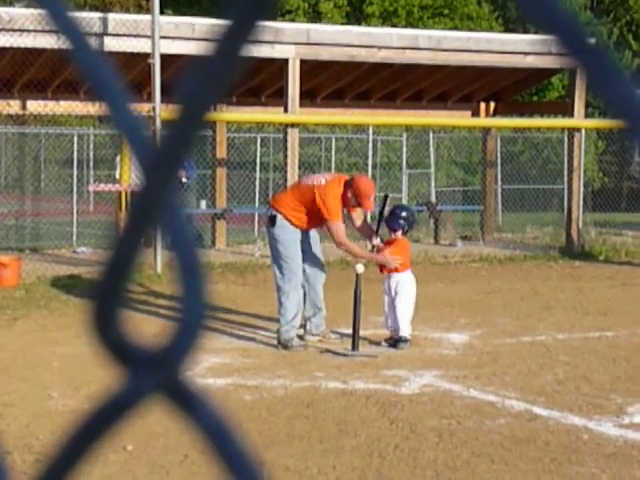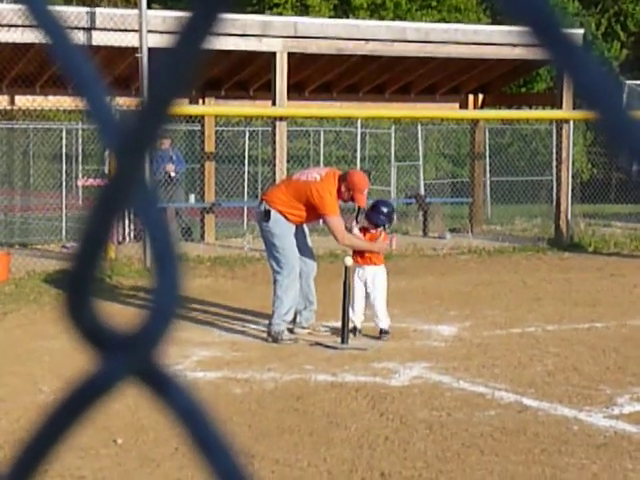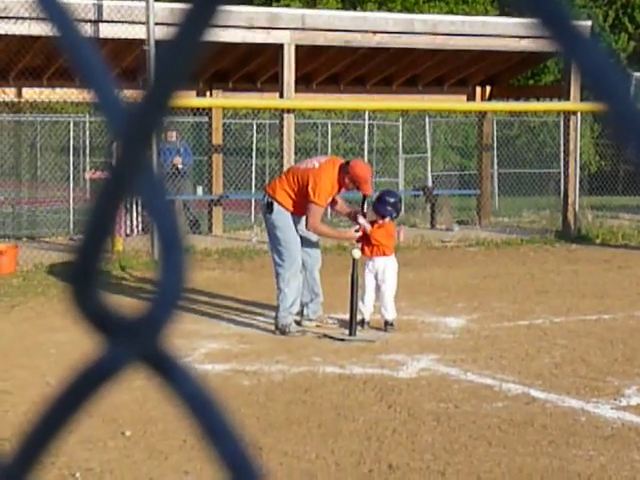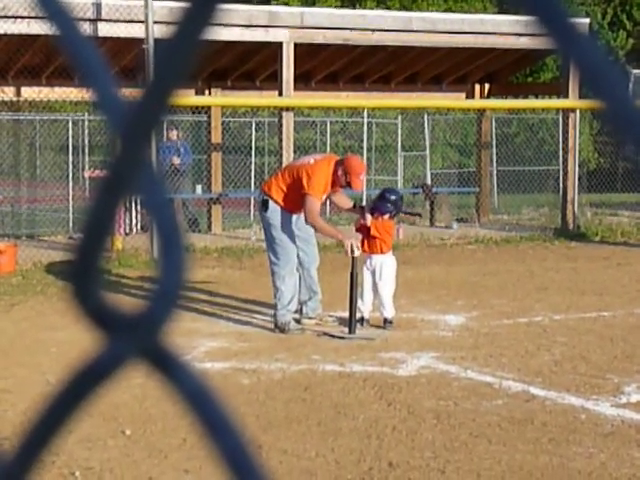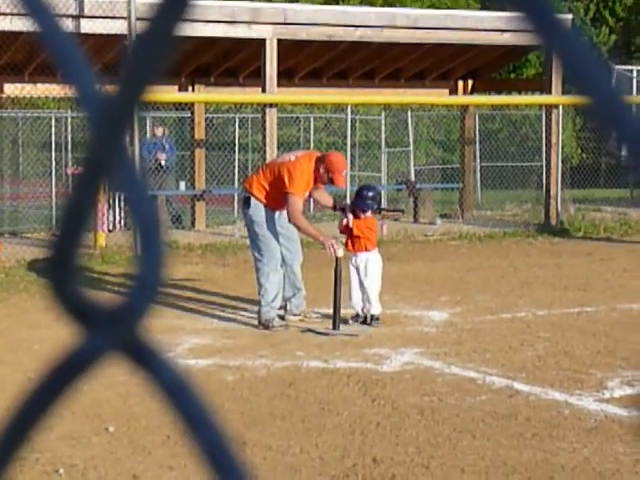
dt=1s
person 1, frame 1
left shoulder: (351, 188)
right shoulder: (330, 195)
left elbow: (359, 222)
right elbow: (342, 242)
left wrist: (376, 240)
right wrist: (376, 258)
left hip: (306, 222)
right hip: (283, 219)
left knee: (315, 275)
right knee: (292, 277)
left ankle: (314, 329)
right ankle: (286, 336)
person 1, frame 2
left shoulder: (337, 179)
right shoulder: (325, 191)
left elbow: (334, 216)
right elbow: (341, 238)
left wrist: (356, 236)
right wrist: (375, 246)
left hip: (292, 214)
right hip: (273, 213)
left knee: (307, 267)
right knee: (289, 270)
left ankle: (304, 321)
right ankle: (277, 329)
person 1, frame 3
left shoulder: (341, 168)
right shoulder: (323, 179)
left elbow: (332, 196)
right elbow: (313, 225)
left wrist: (350, 213)
right wrist: (344, 236)
left hip: (299, 207)
right hip: (279, 206)
left knee: (312, 260)
right knee: (291, 263)
left ankle: (312, 313)
right ankle: (284, 321)
person 1, frame 4
left shoulder: (337, 168)
right shoulder: (318, 174)
left elbow: (336, 194)
right elbow: (312, 217)
left wrist: (359, 209)
right wrist: (341, 237)
left hip: (297, 206)
right hip: (275, 204)
left knee: (309, 259)
right knee: (286, 262)
left ankle: (311, 311)
right ankle: (283, 320)
person 1, frame 5
left shoulder: (318, 164)
right shoulder: (299, 171)
left elbow: (316, 190)
right elbow: (295, 216)
left wrist: (338, 206)
right wrist: (322, 238)
left hip: (280, 203)
right hip: (258, 201)
left knee: (293, 256)
right knee: (270, 259)
left ankle: (295, 308)
right ankle: (267, 316)
person 2, frame 1
left shoulder: (402, 242)
right shoulder: (389, 242)
left elbow: (389, 253)
left wrist: (380, 246)
right wrist: (378, 249)
left hip: (403, 280)
right hip: (389, 279)
left knee: (402, 308)
right knee: (389, 308)
left ankle: (404, 336)
right ankle: (394, 334)
person 2, frame 2
left shoulder: (382, 236)
right shoulder: (362, 230)
left elbow: (369, 249)
left wrist: (359, 236)
left hip: (376, 272)
right hip: (360, 270)
left knee: (378, 301)
right knee: (357, 300)
left ankle: (384, 328)
right ankle: (356, 326)
person 2, frame 3
left shoulder: (389, 227)
right shoulder: (371, 224)
left elbow: (374, 235)
right elbow: (360, 238)
left wrist: (364, 223)
right wrist: (360, 224)
left hip: (386, 263)
right hip: (371, 262)
left knee: (386, 293)
right knee: (368, 292)
left ankle: (389, 320)
right ankle: (365, 318)
person 2, frame 4
left shoulder: (387, 224)
right shoulder: (374, 220)
left elbow: (369, 223)
right elbow: (359, 226)
left wrist: (367, 213)
right wrist: (364, 214)
left hip: (384, 261)
right hip: (369, 259)
left knee: (384, 291)
right knee: (366, 289)
left ankle: (388, 317)
right ankle: (364, 316)
person 2, frame 5
left shoulder: (370, 221)
right shoulder: (356, 219)
left elbow: (352, 224)
right elbow: (342, 228)
left wrist: (349, 213)
right wrist: (345, 215)
left hip: (370, 258)
right hip: (355, 258)
left knee: (370, 287)
right knee: (355, 288)
left ankle: (374, 314)
right ankle: (360, 313)
